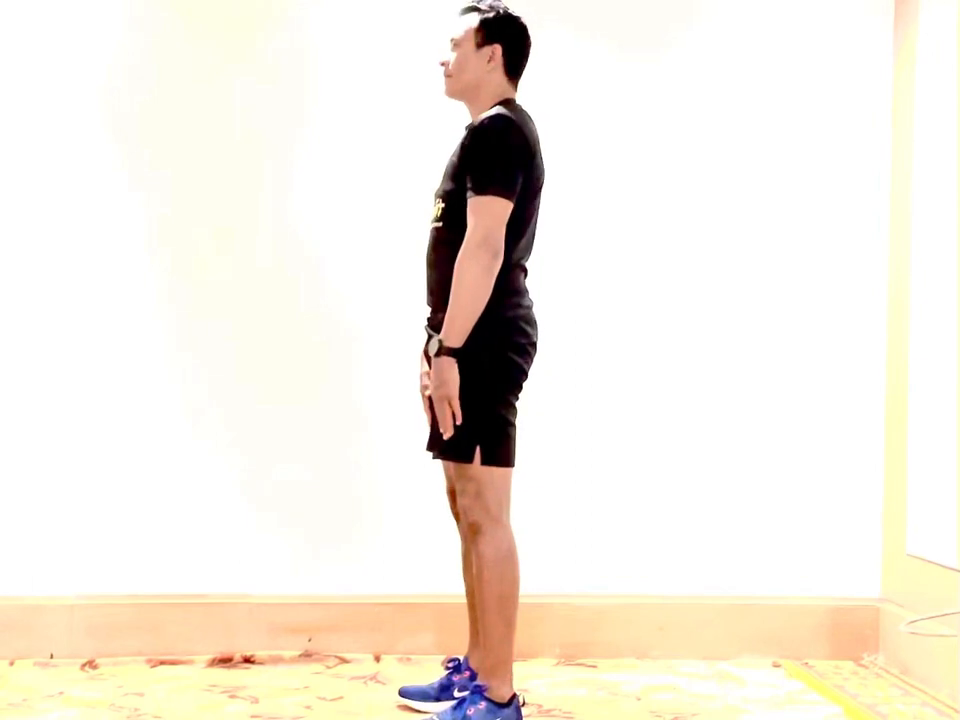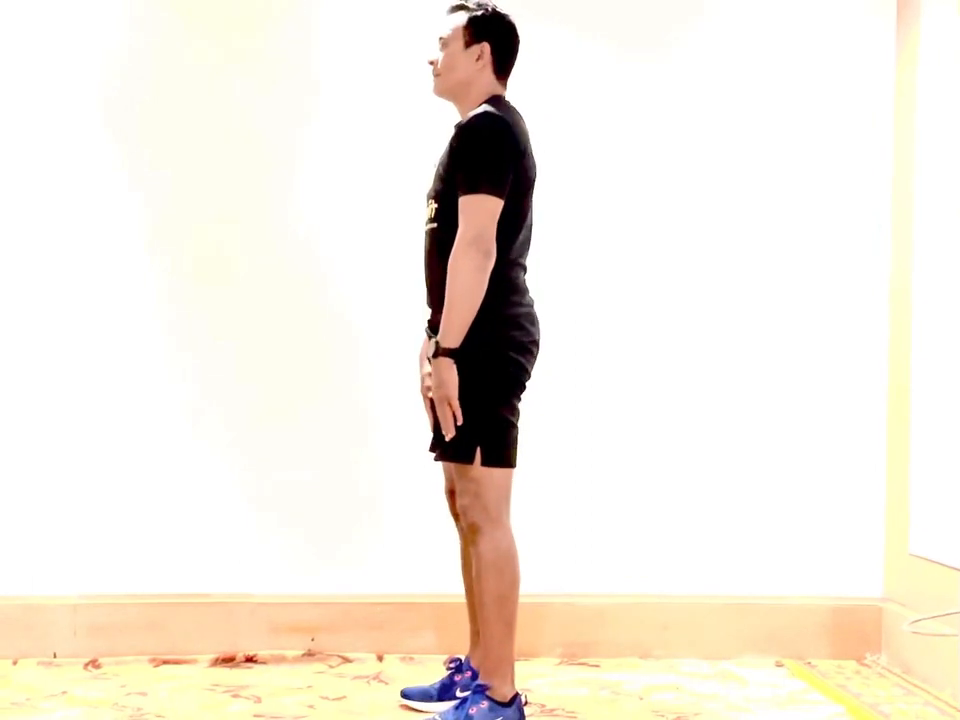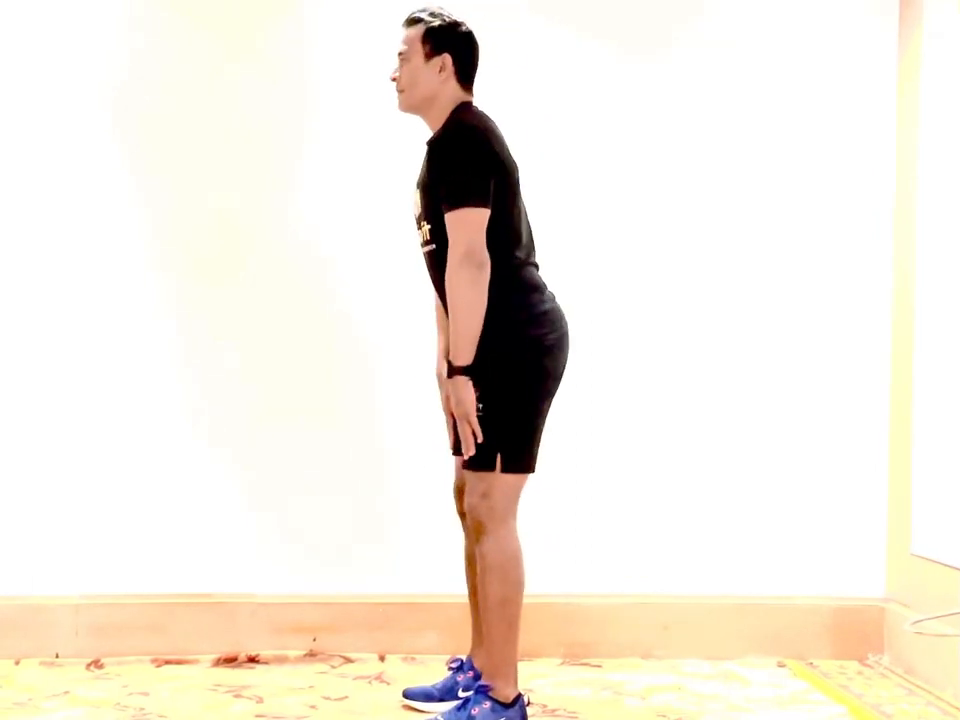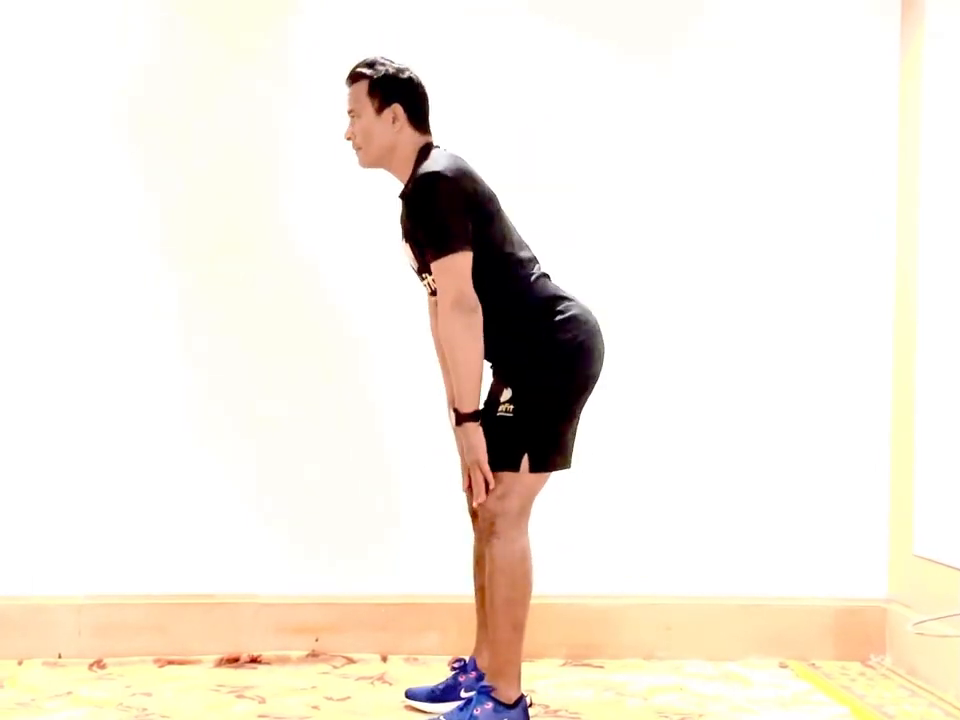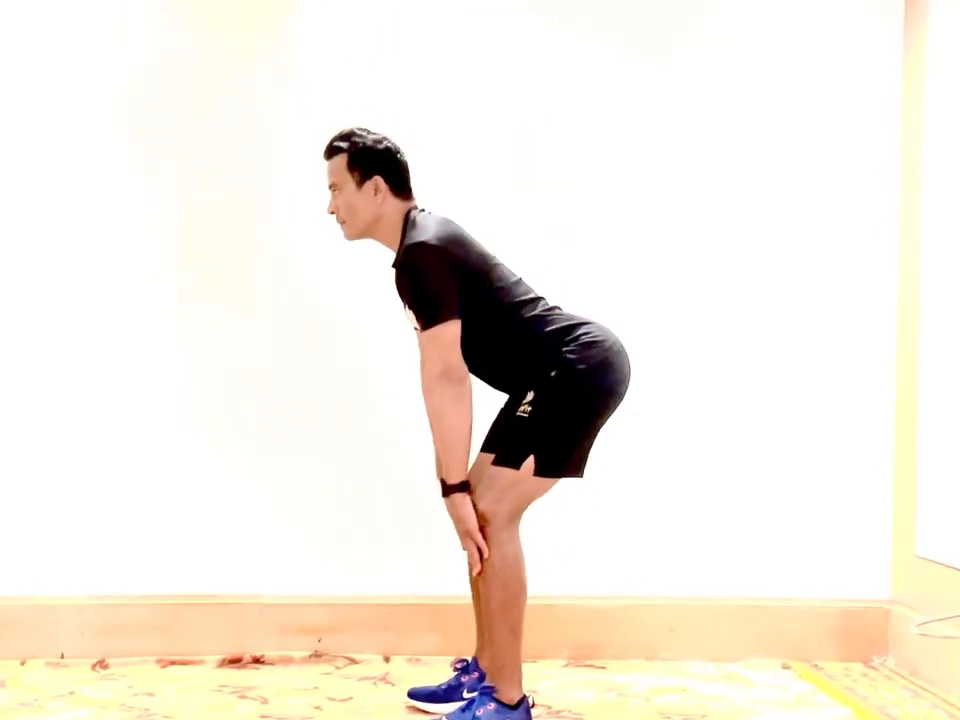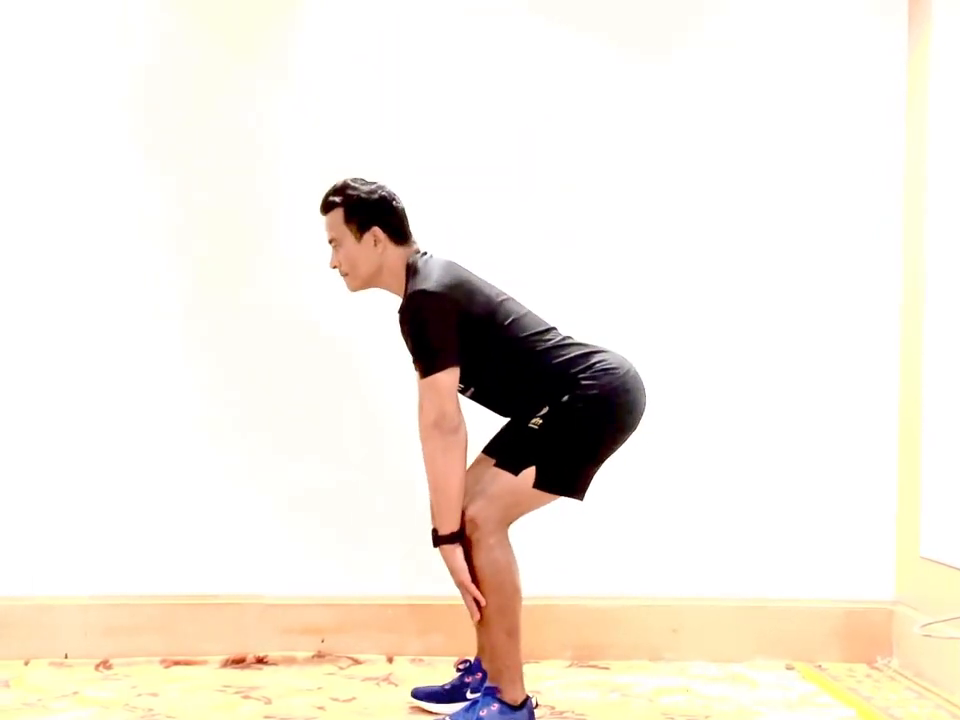
dt=0.5s
person 1, frame 1
left shoulder: (498, 129)
right shoulder: (492, 132)
left elbow: (484, 247)
left wrist: (449, 351)
right wrist: (443, 347)
left hip: (483, 345)
right hip: (472, 342)
left knee: (483, 511)
right knee: (468, 509)
person 1, frame 2
left shoulder: (485, 127)
right shoulder: (484, 130)
left elbow: (477, 246)
left wrist: (447, 350)
right wrist: (441, 346)
left hip: (486, 345)
right hip: (474, 343)
left knee: (484, 512)
right knee: (465, 507)
person 1, frame 3
left shoulder: (460, 138)
right shoulder: (453, 141)
left elbow: (469, 261)
left wrist: (460, 370)
right wrist: (452, 361)
left hip: (517, 346)
right hip: (500, 346)
left knee: (489, 511)
right knee: (473, 507)
person 1, frame 4
left shoulder: (434, 185)
right shoulder: (428, 184)
left elbow: (460, 306)
right elbow: (449, 306)
left wrist: (468, 419)
right wrist: (463, 411)
left hip: (554, 352)
right hip: (541, 351)
left knee: (502, 511)
right knee: (486, 506)
person 1, frame 5
left shoulder: (422, 254)
right shoulder: (424, 245)
left elbow: (446, 377)
right elbow: (447, 374)
left wrist: (455, 488)
right wrist: (459, 484)
left hip: (581, 369)
right hip: (571, 368)
left knee: (490, 511)
right knee: (484, 508)
right ankle: (483, 672)
person 1, frame 6
left shoulder: (427, 301)
right shoulder: (431, 285)
left elbow: (442, 426)
right elbow: (442, 422)
left wrist: (446, 538)
right wrist: (450, 526)
left hip: (599, 397)
right hip: (587, 393)
left knee: (480, 517)
right knee: (470, 506)
right ankle: (487, 673)
